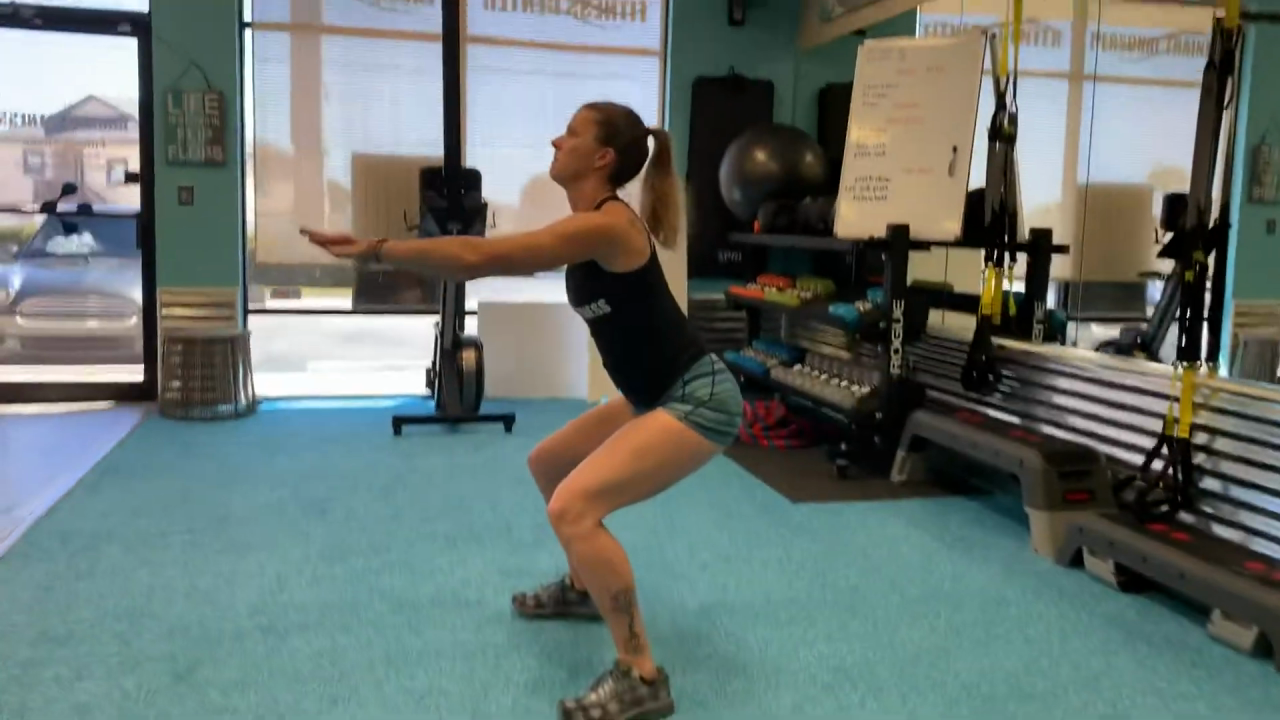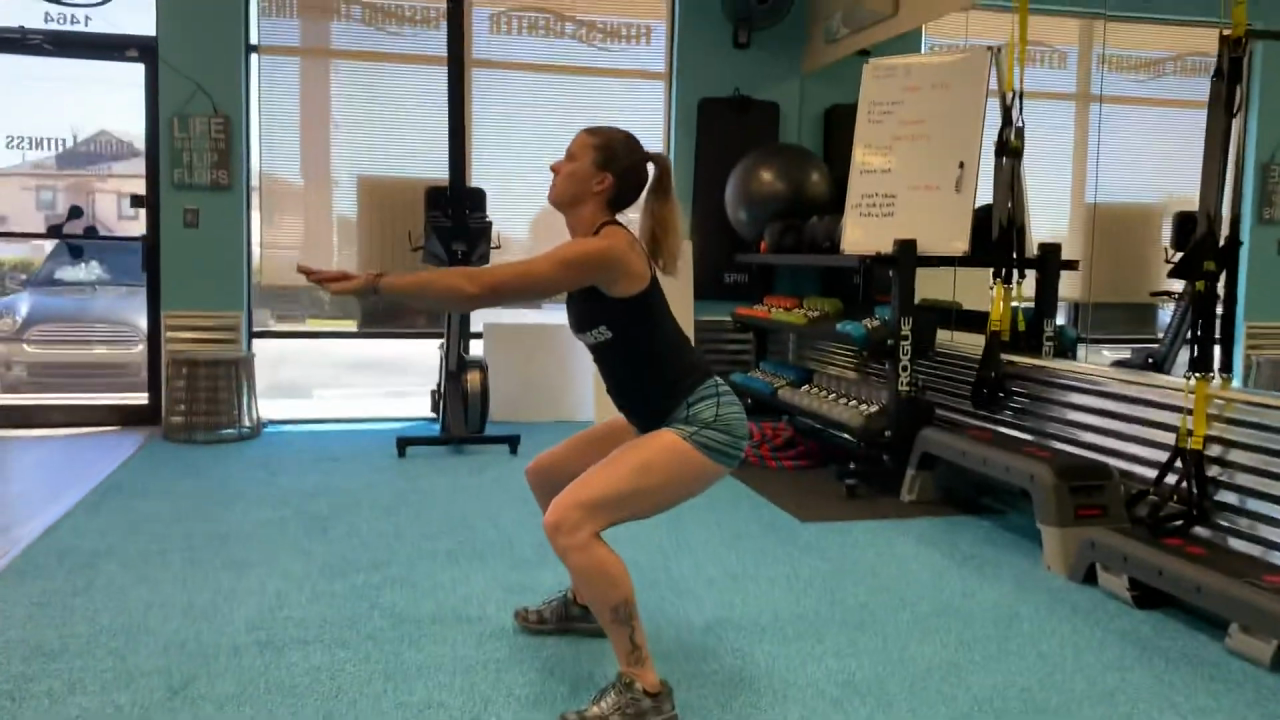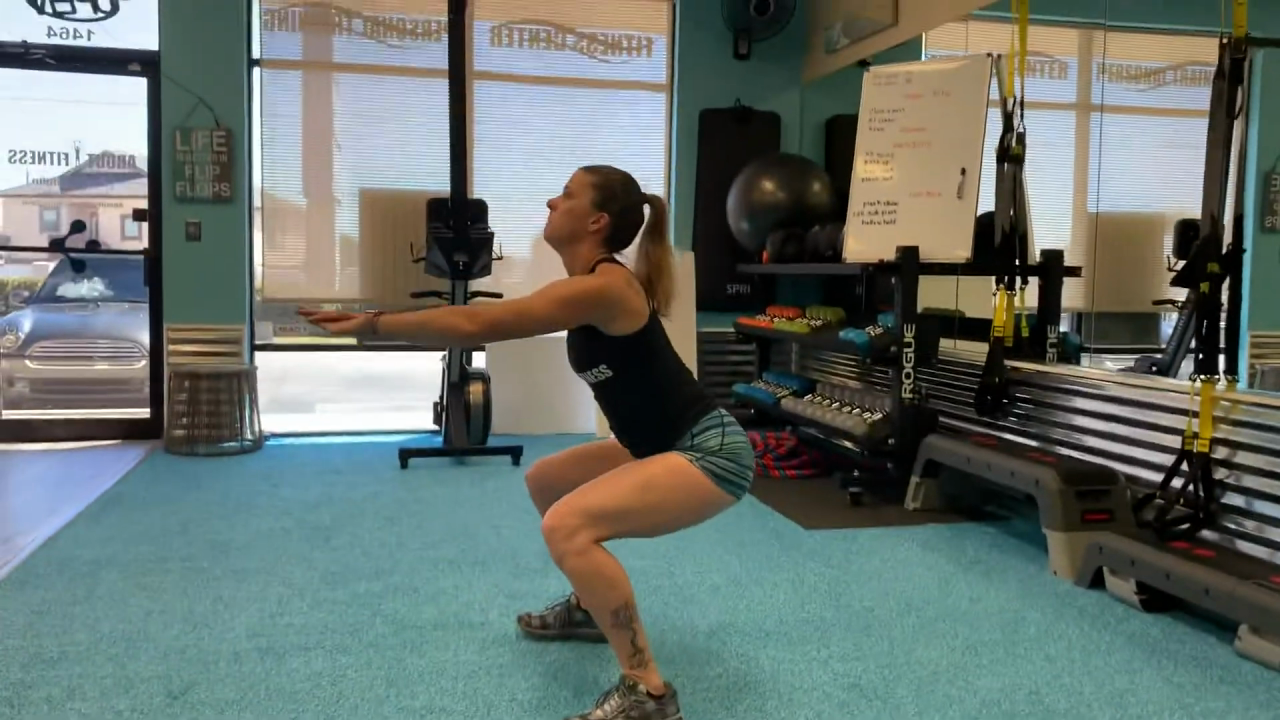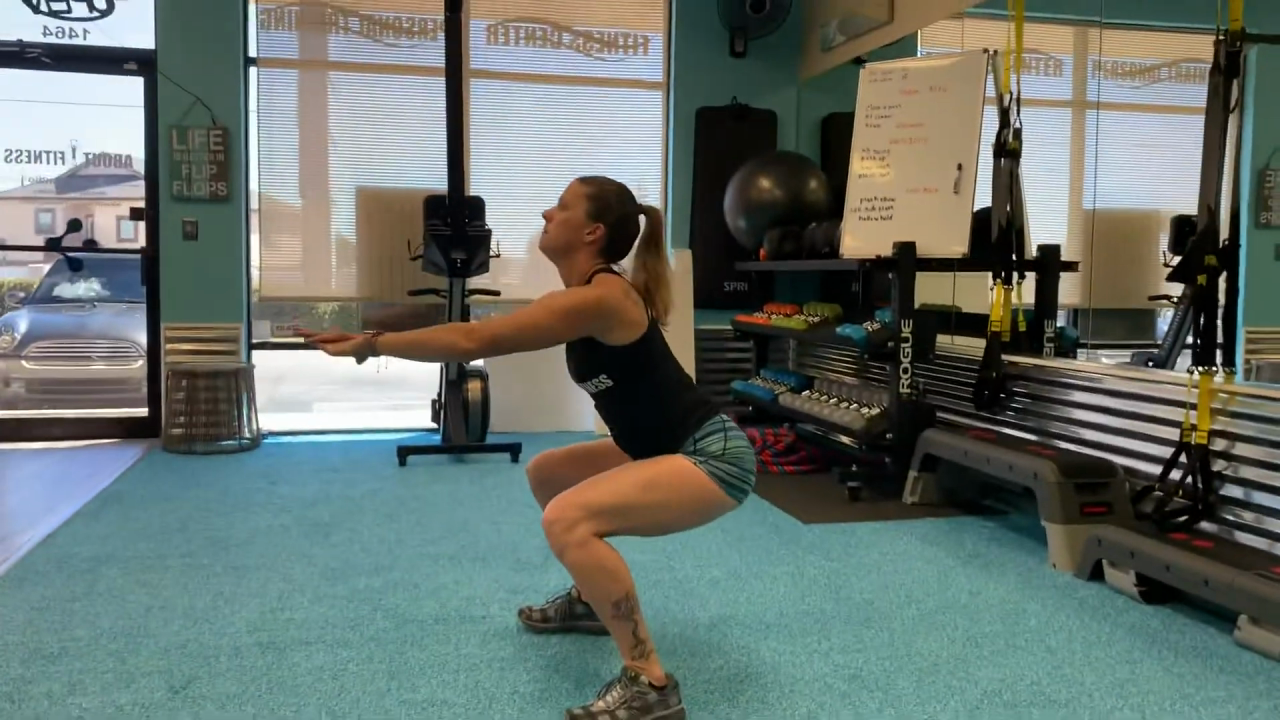
dt=0.2s
person 1, frame 1
left shoulder: (606, 226)
right shoulder: (590, 226)
left elbow: (480, 257)
right elbow: (491, 257)
left wrist: (375, 249)
right wrist: (380, 249)
left hip: (699, 399)
right hip: (659, 397)
left knee: (572, 507)
right knee: (547, 464)
right ankle: (583, 587)
person 1, frame 2
left shoulder: (605, 250)
right shoulder: (589, 250)
left elbow: (479, 287)
right elbow: (488, 285)
left wrist: (372, 283)
right wrist: (379, 283)
left hip: (707, 424)
right hip: (665, 420)
left knee: (569, 519)
right knee: (545, 477)
right ankle: (586, 602)
person 1, frame 3
left shoulder: (603, 289)
right shoulder: (587, 287)
left elbow: (475, 325)
right elbow: (485, 320)
left wrist: (371, 324)
right wrist: (379, 324)
left hip: (713, 454)
right hip: (670, 446)
left knee: (567, 525)
right knee: (544, 482)
right ankle: (588, 608)
person 1, frame 4
left shoulder: (601, 299)
right shoulder: (583, 297)
left elbow: (474, 341)
right elbow: (484, 335)
left wrist: (370, 344)
right wrist: (375, 340)
left hip: (714, 458)
right hip: (673, 450)
left knee: (568, 520)
right knee: (545, 474)
right ankle: (589, 601)
